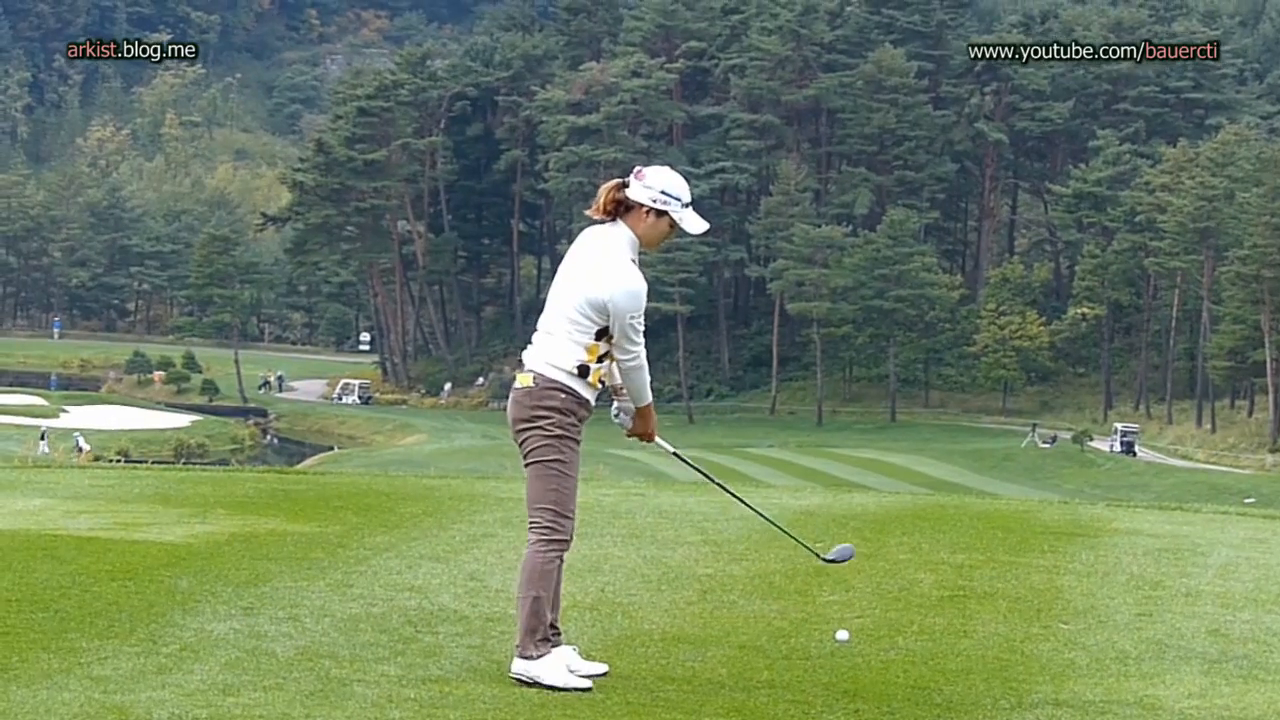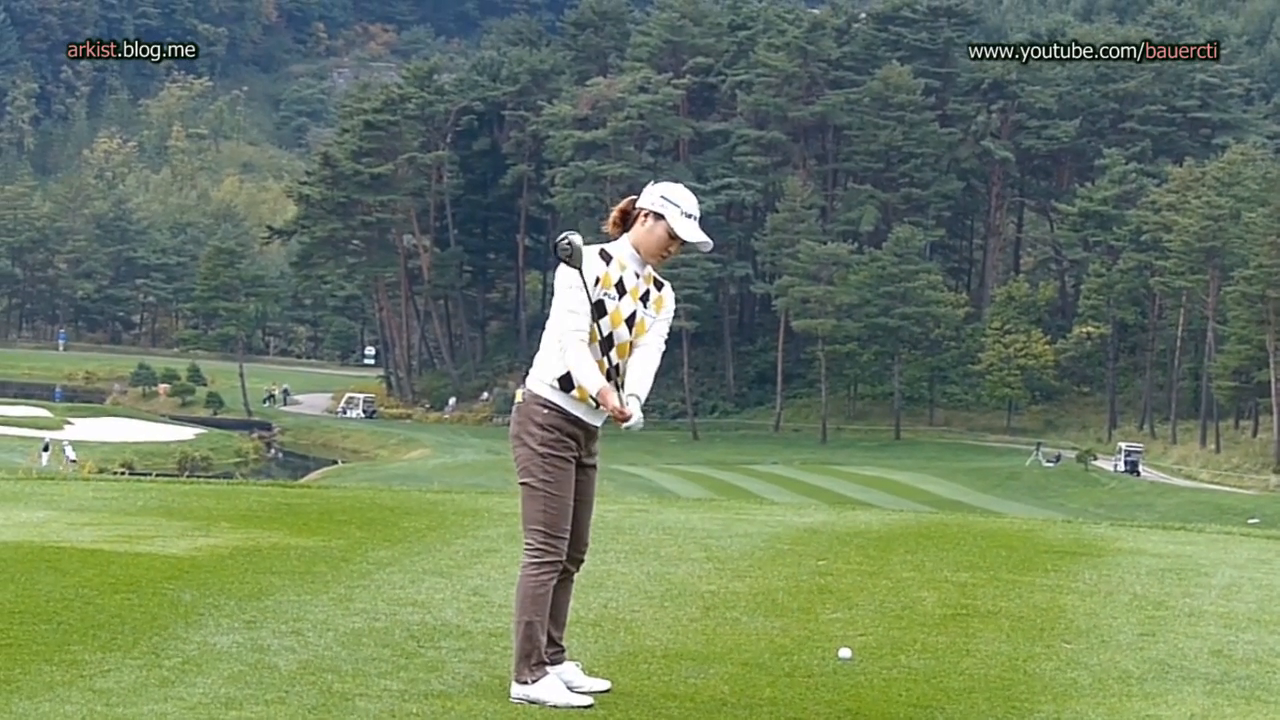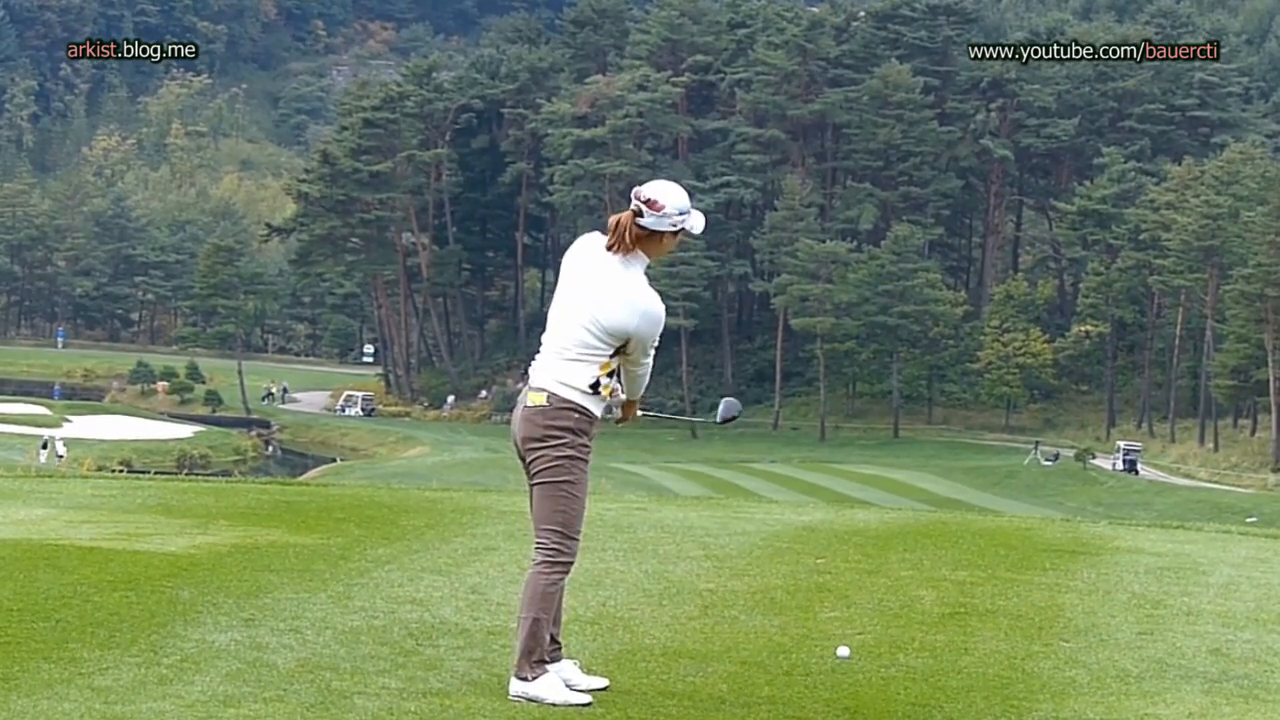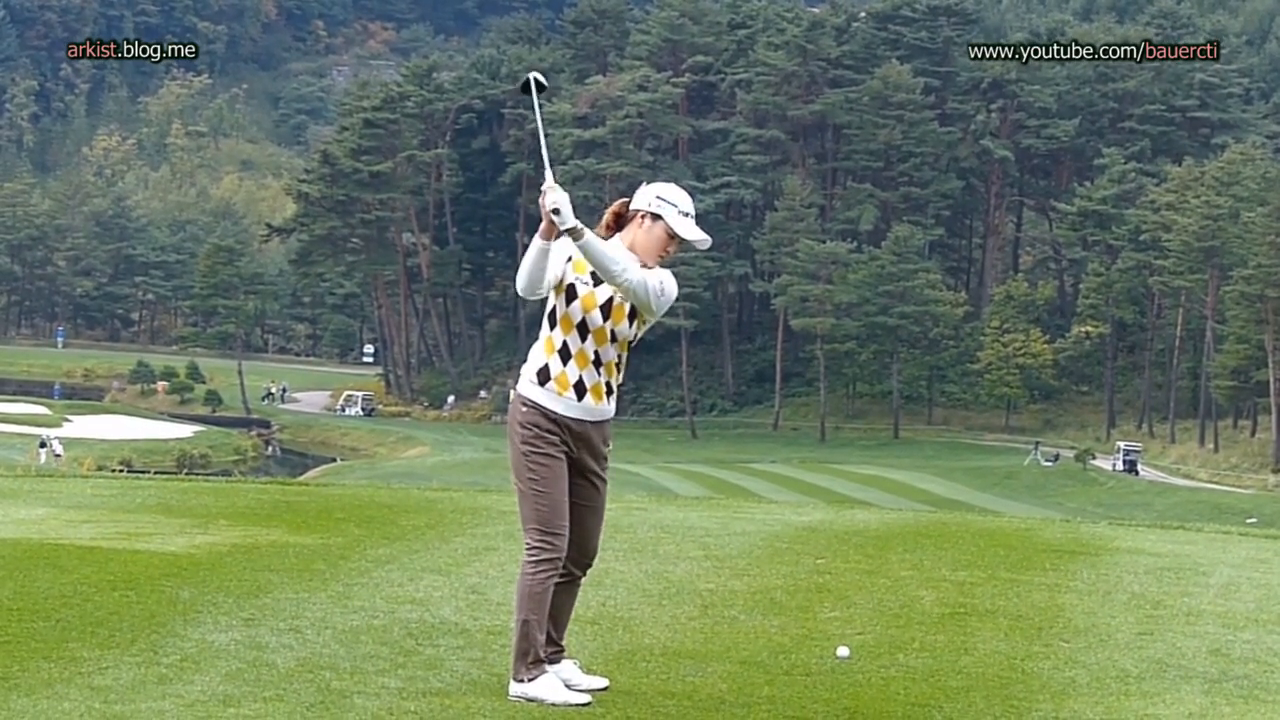
dt=1s
person 1, frame 1
left shoulder: (594, 237)
right shoulder: (625, 281)
right elbow: (631, 353)
left wrist: (621, 390)
right wrist: (644, 409)
left hip: (547, 396)
right hip: (552, 403)
left knee: (553, 531)
right knee: (551, 530)
left ankle: (549, 645)
right ankle: (530, 653)
person 1, frame 2
left shoulder: (661, 295)
right shoulder: (586, 262)
left elbow: (645, 358)
right elbow: (571, 342)
left wrist: (632, 401)
right wrist: (604, 392)
left hip: (585, 428)
right hip: (547, 416)
left knee: (571, 554)
right knee: (546, 551)
left ankle: (552, 661)
right ankle: (528, 675)
person 1, frame 3
left shoulder: (586, 247)
right shoulder: (645, 307)
right elbow: (637, 365)
right wrist: (629, 400)
left hip: (539, 408)
right hip: (563, 422)
left knee: (557, 548)
right knee: (556, 551)
left ankle: (550, 659)
right ankle: (527, 673)
person 1, frame 4
left shoulder: (660, 285)
right shoulder: (567, 255)
left elbow: (619, 277)
right elbow: (528, 288)
left wrist: (573, 227)
right wrist: (547, 229)
left hip: (593, 428)
right hip: (540, 416)
left knee: (580, 554)
right knee: (547, 548)
left ankle: (551, 659)
right ankle: (527, 674)
